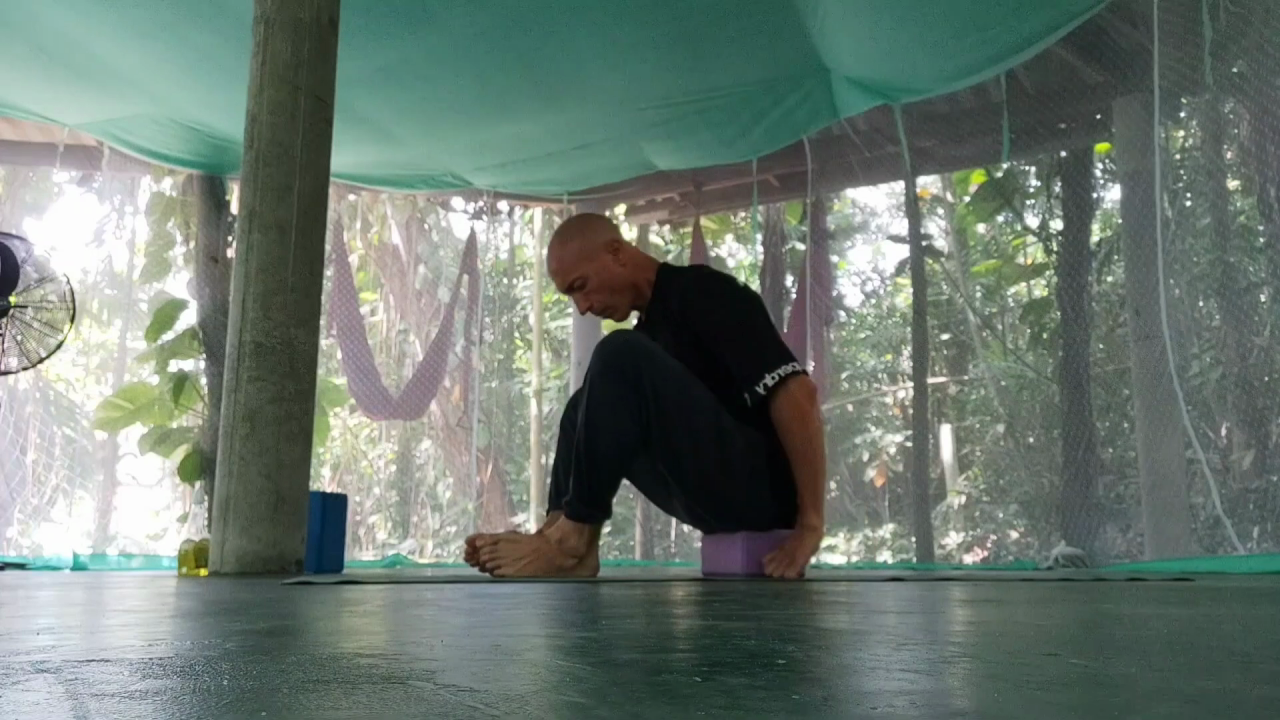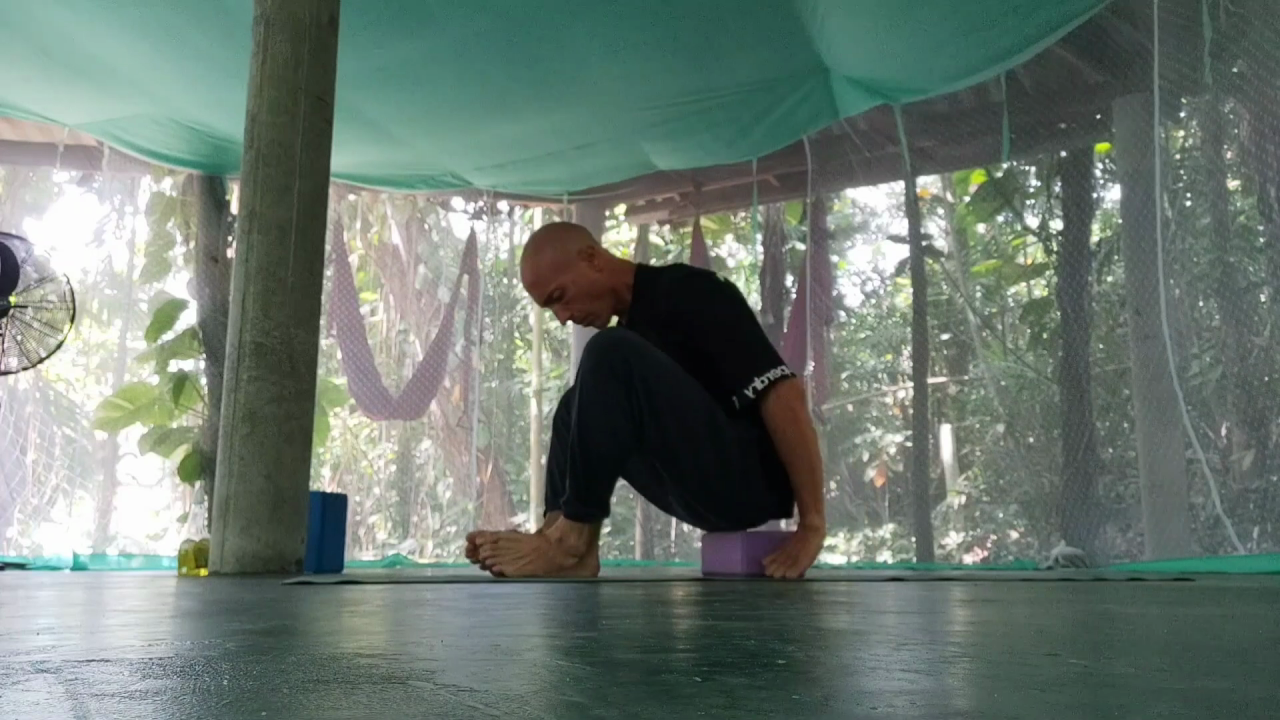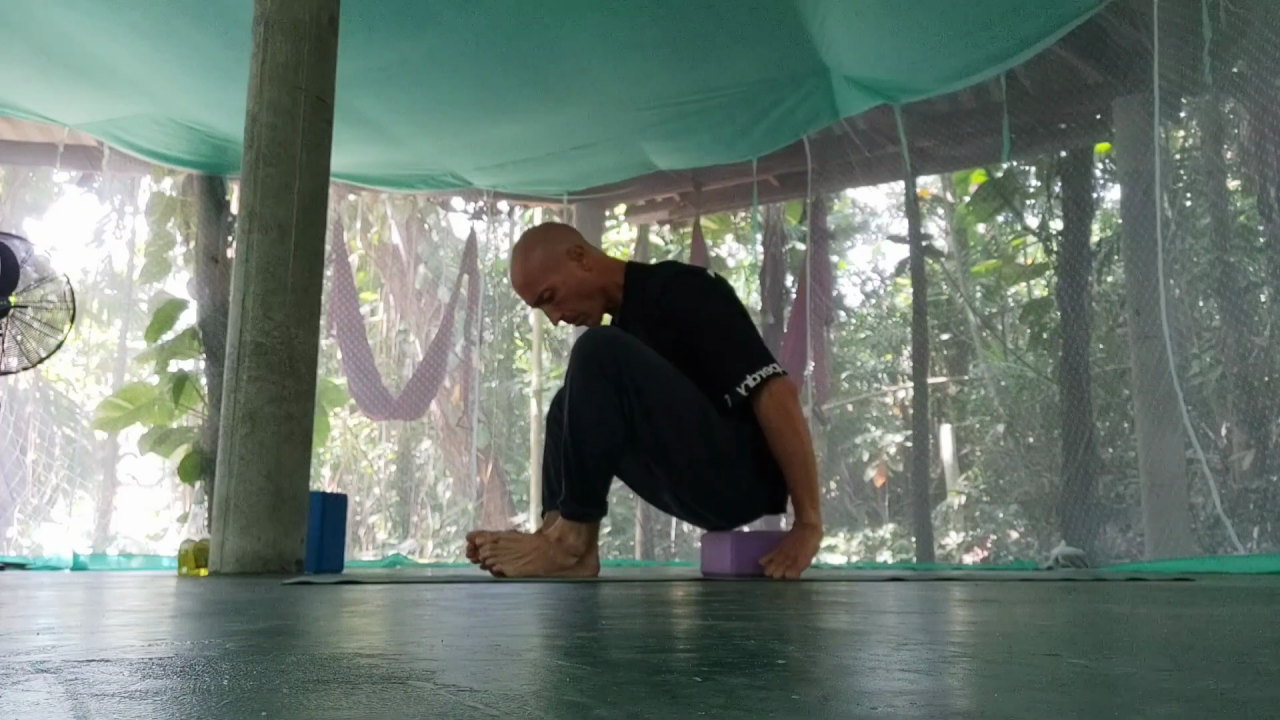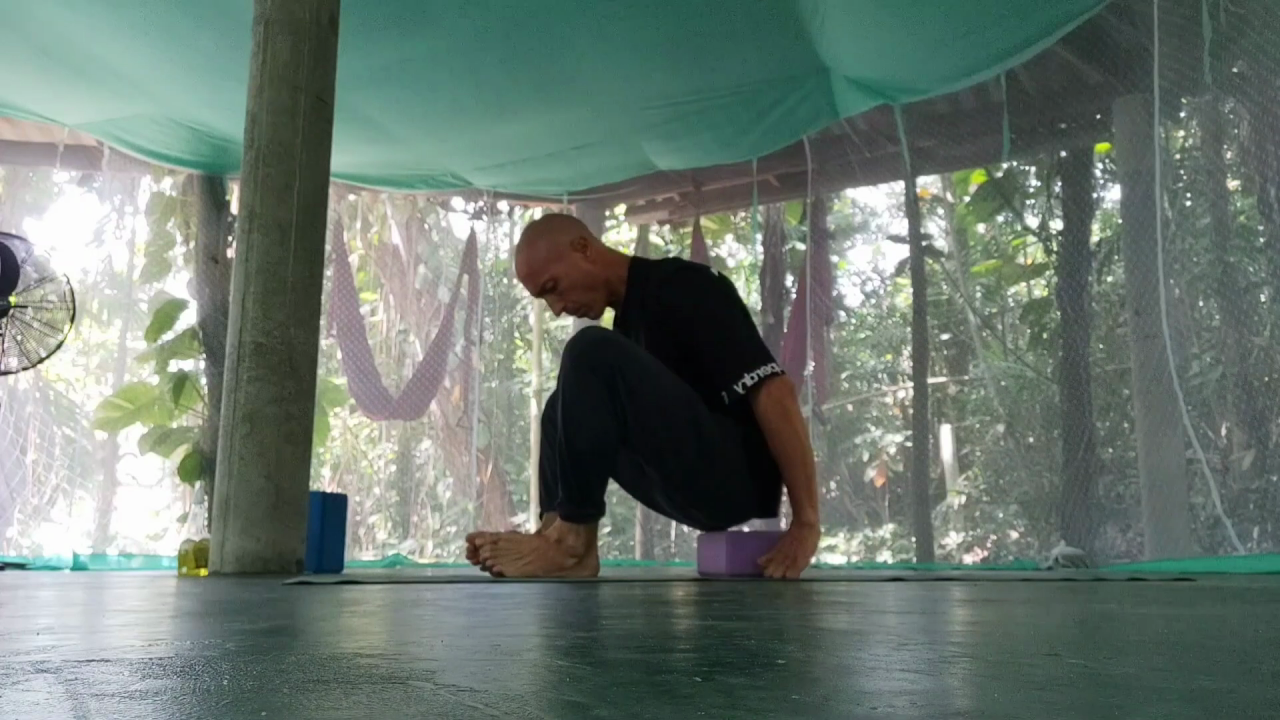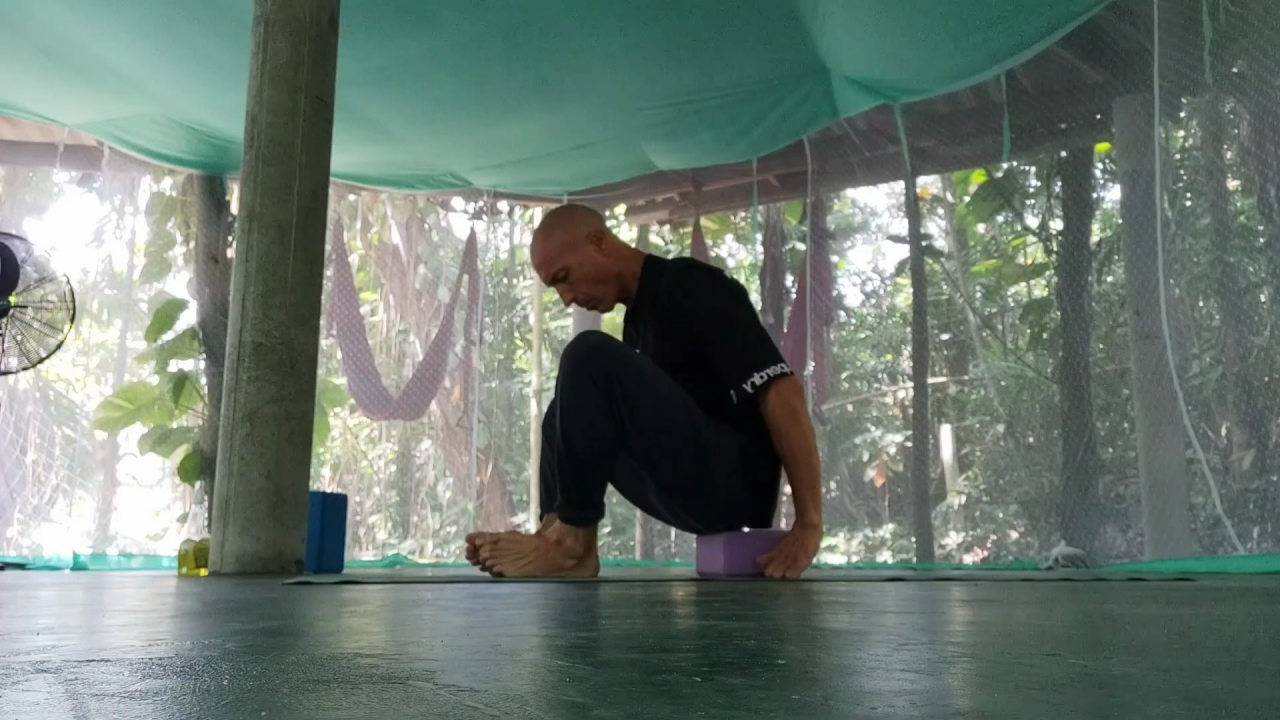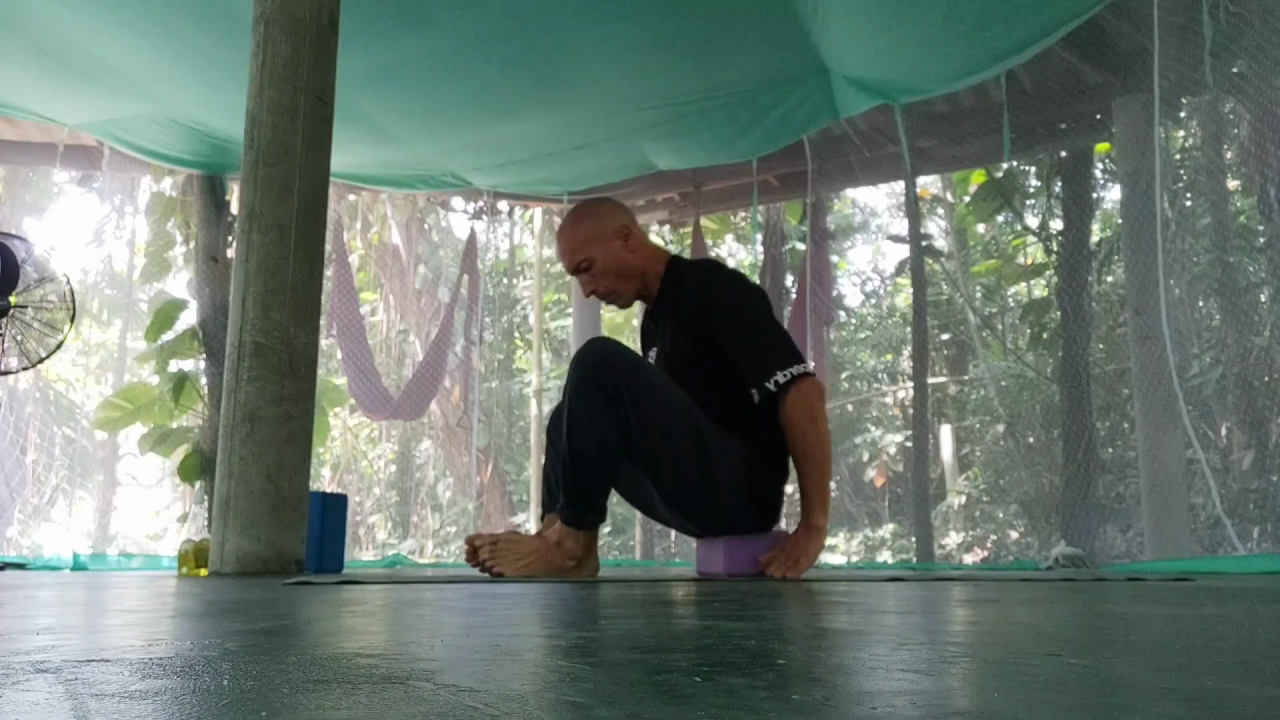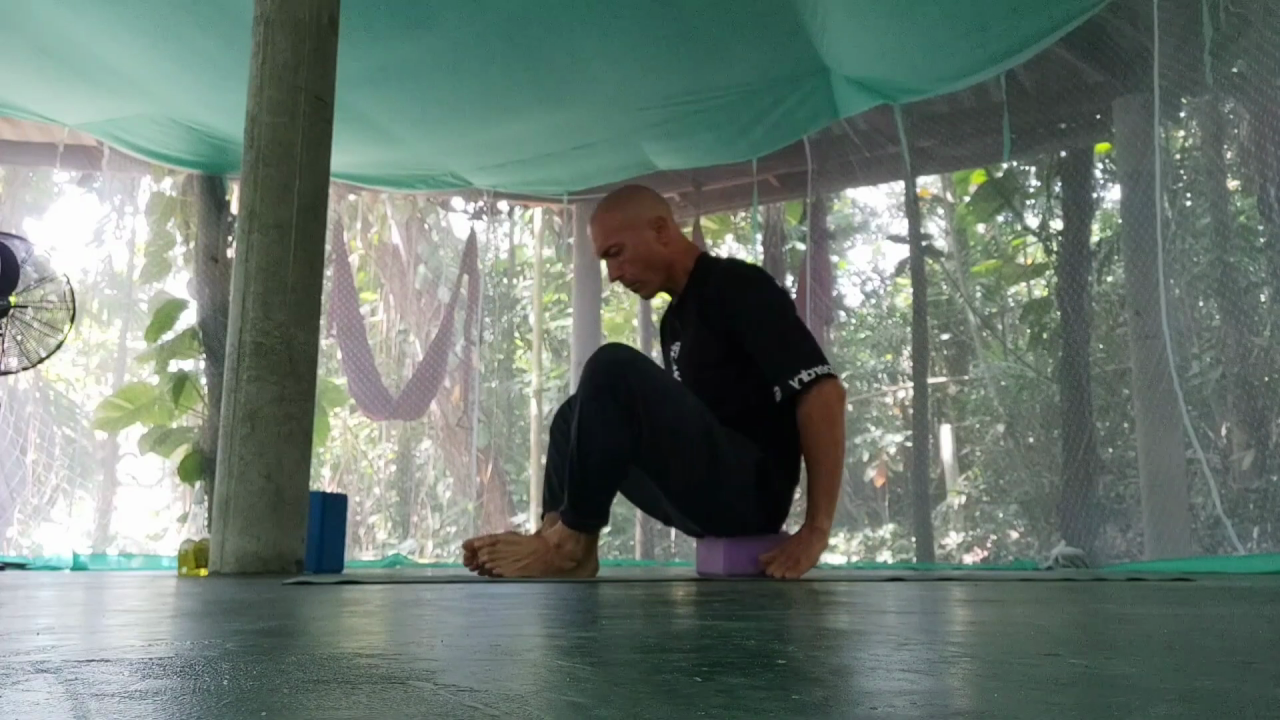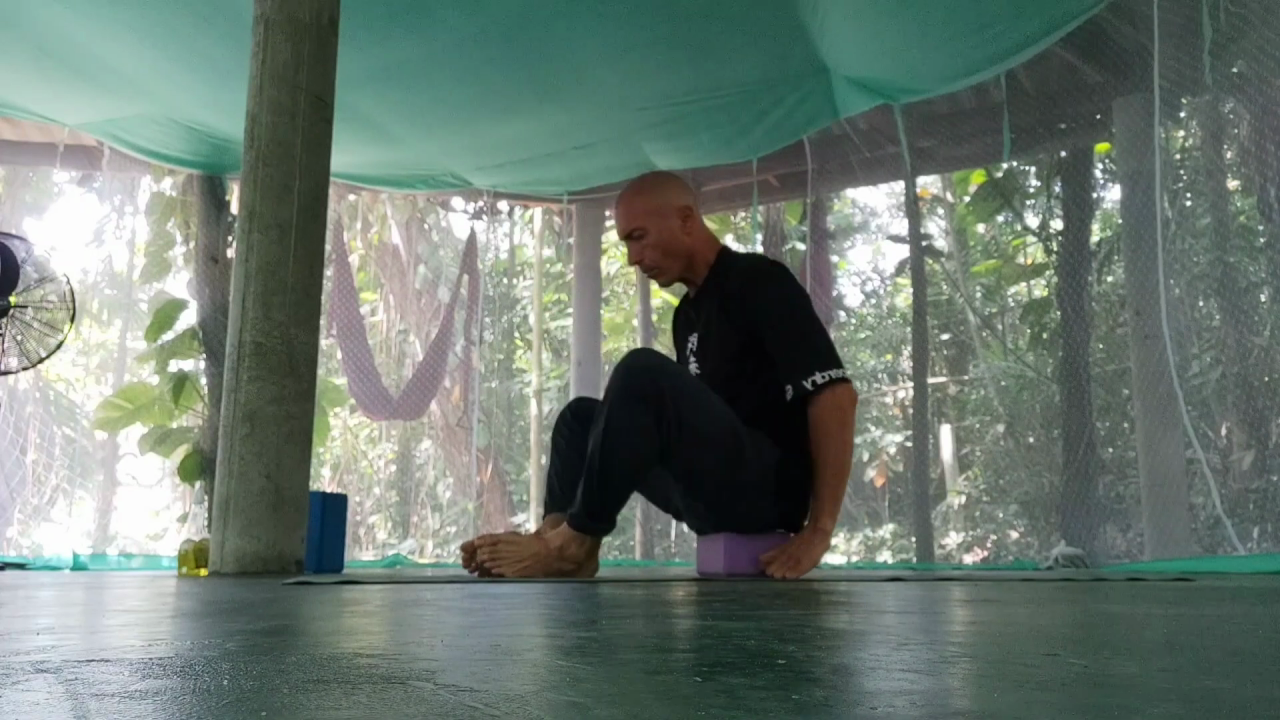
dt=0.2s
person 1, frame 1
left shoulder: (703, 295)
right shoulder: (649, 326)
left elbow: (795, 390)
left wrist: (810, 526)
left hip: (757, 488)
right hip: (710, 493)
left knee: (620, 358)
right knee: (589, 405)
left ankle: (573, 538)
right ankle: (560, 529)
person 1, frame 2
left shoulder: (686, 294)
right shoulder: (633, 320)
left elbow: (783, 392)
left wrist: (812, 526)
left hip: (750, 485)
right hip: (705, 491)
left knee: (610, 356)
right knee: (581, 404)
left ankle: (572, 538)
right ankle: (560, 533)
person 1, frame 3
left shoulder: (679, 291)
right shoulder: (624, 324)
left elbow: (775, 391)
left wrist: (808, 524)
left hip: (744, 481)
right hip: (698, 487)
left knee: (600, 355)
right knee: (571, 407)
left ankle: (572, 539)
right ankle: (559, 531)
person 1, frame 4
left shoulder: (680, 288)
right shoulder: (627, 321)
left elbow: (773, 390)
left wrist: (806, 523)
left hip: (737, 480)
right hip: (694, 485)
left knee: (592, 354)
right knee: (566, 408)
left ankle: (571, 537)
right ankle: (558, 530)
person 1, frame 5
left shoulder: (692, 288)
right shoulder: (636, 321)
left elbow: (781, 390)
left wrist: (808, 524)
left hip: (735, 485)
right hip: (690, 490)
left knee: (590, 358)
right knee: (569, 413)
left ankle: (571, 539)
right ankle: (557, 532)
person 1, frame 6
left shoulder: (712, 291)
right shoulder: (654, 324)
left elbow: (802, 390)
left wrist: (812, 528)
left hip: (740, 490)
right hip: (696, 495)
left knee: (600, 364)
right knee: (573, 415)
left ankle: (571, 541)
right ankle: (556, 534)
person 1, frame 7
left shoulder: (739, 288)
right shoulder: (674, 321)
left elbow: (822, 392)
left wrist: (816, 530)
left hip: (750, 491)
right hip: (703, 494)
left knee: (613, 368)
right knee: (578, 413)
left ankle: (573, 541)
right ankle: (556, 533)
person 1, frame 8
left shoulder: (759, 283)
right shoulder: (687, 314)
left elbow: (834, 394)
left wrist: (817, 532)
left hip: (766, 489)
right hip: (714, 491)
left knee: (644, 372)
right knee: (581, 416)
left ankle: (576, 541)
right ankle: (557, 532)
